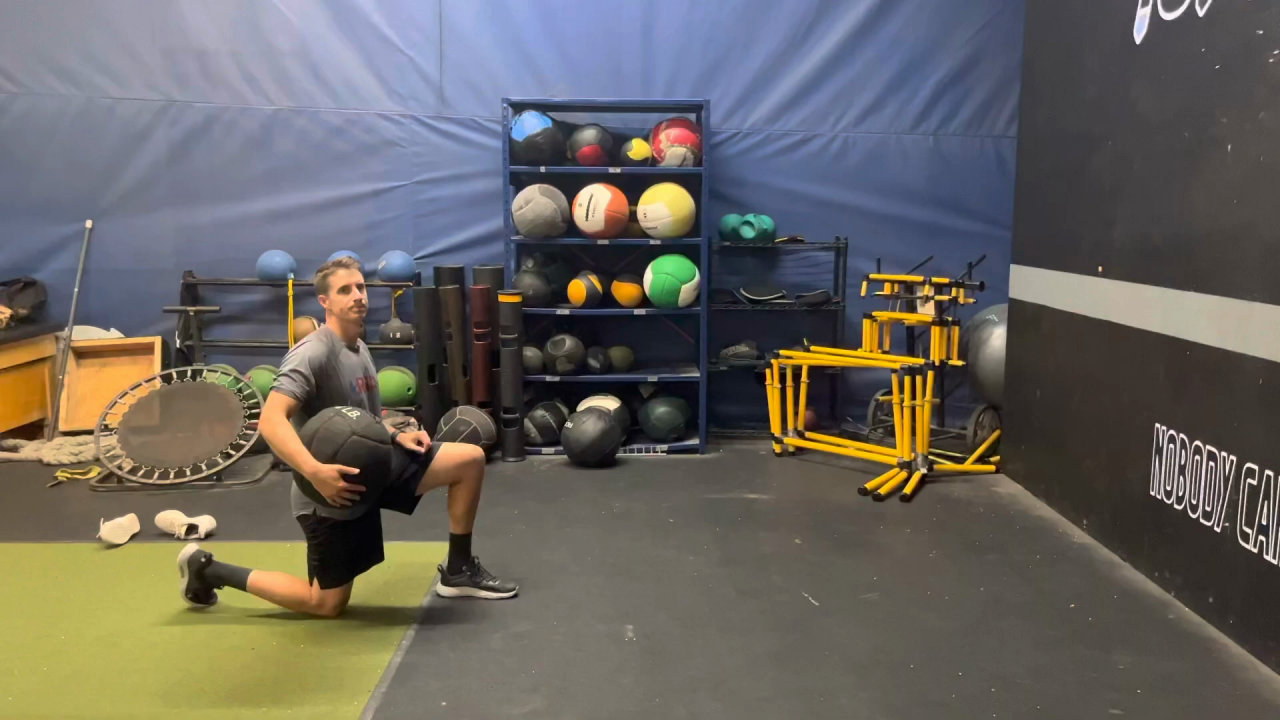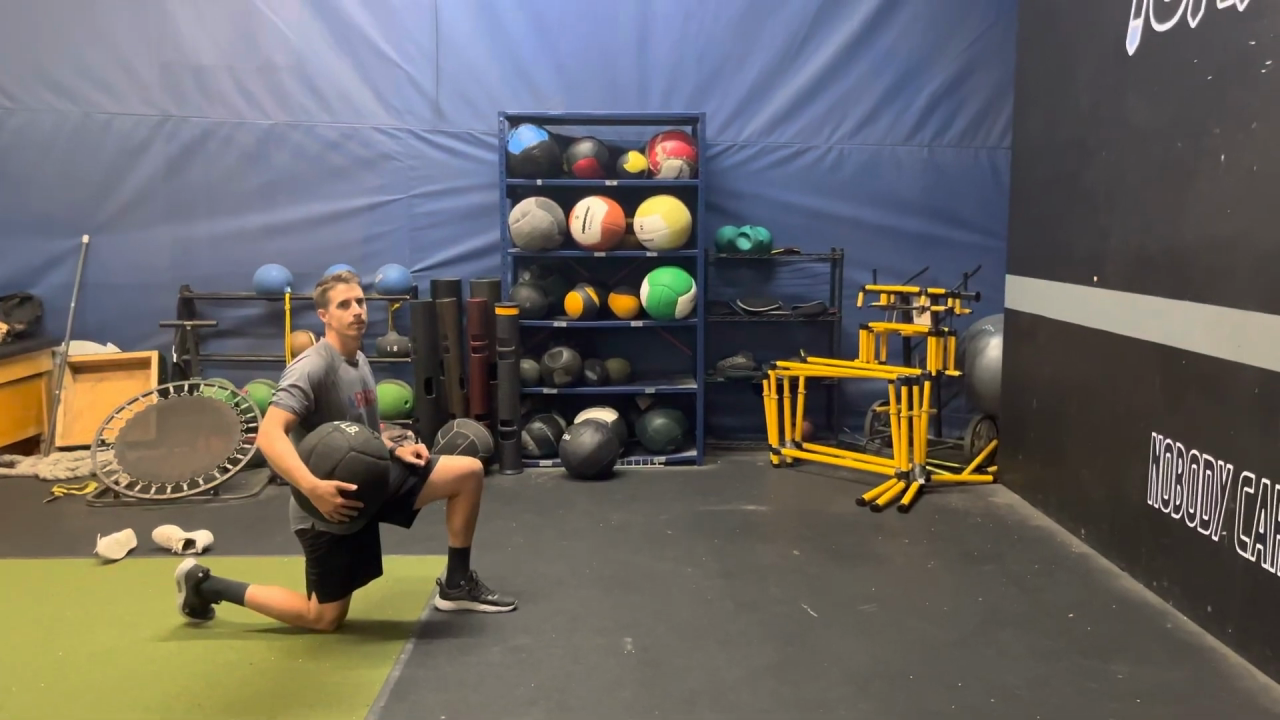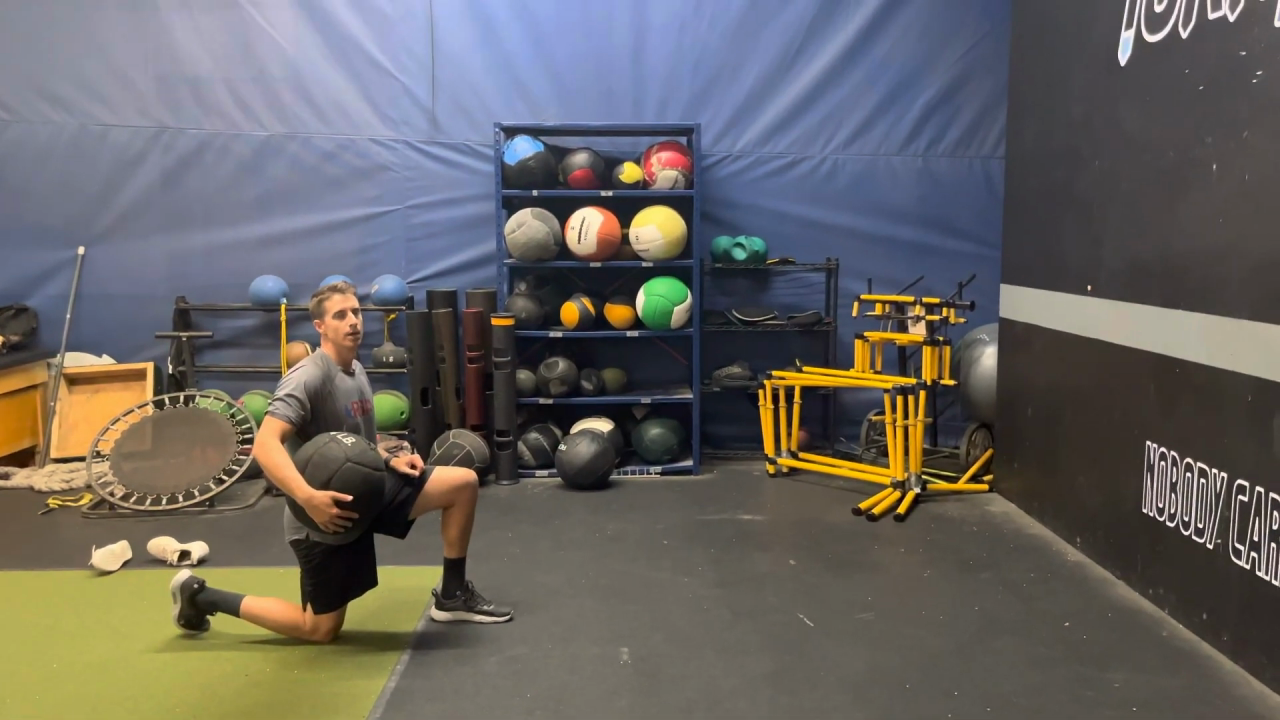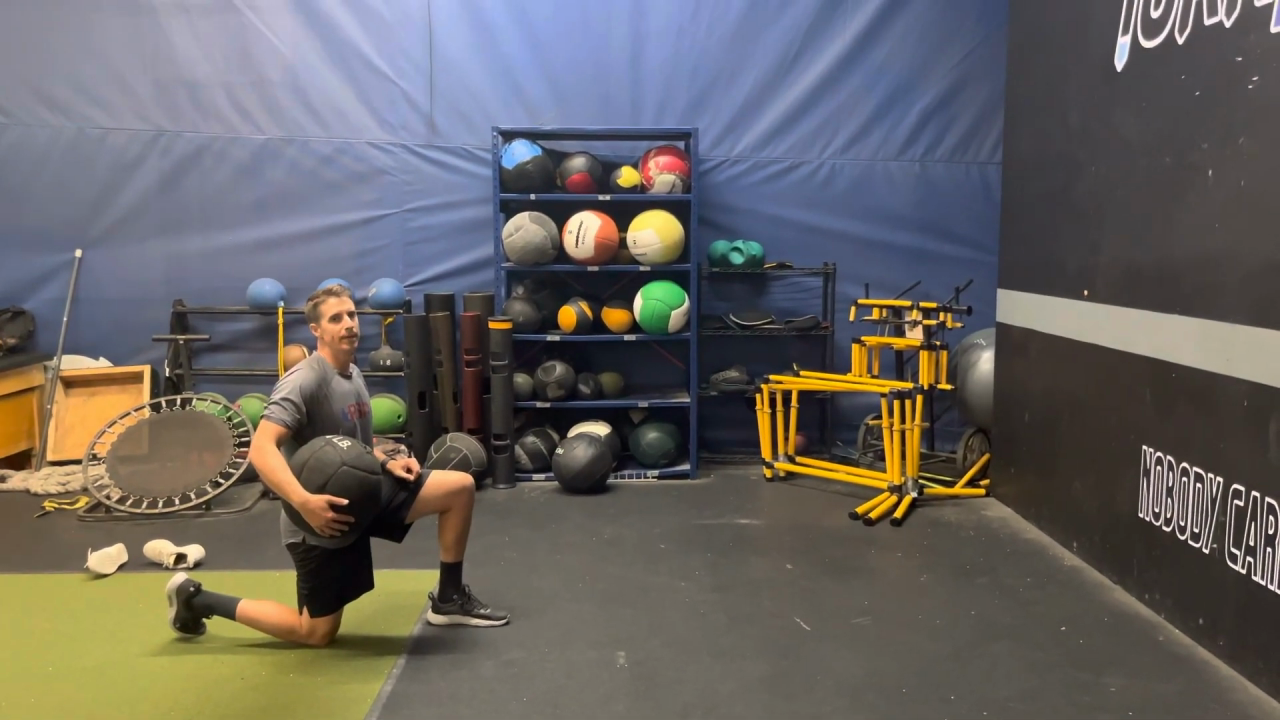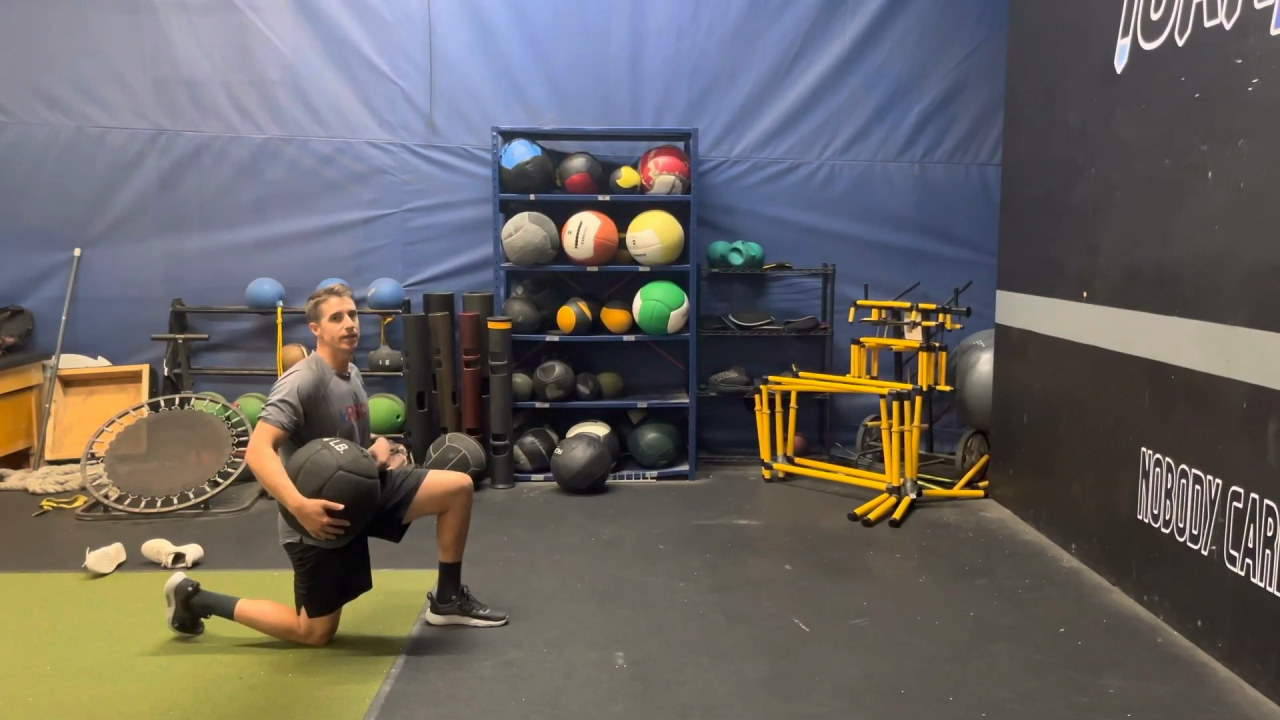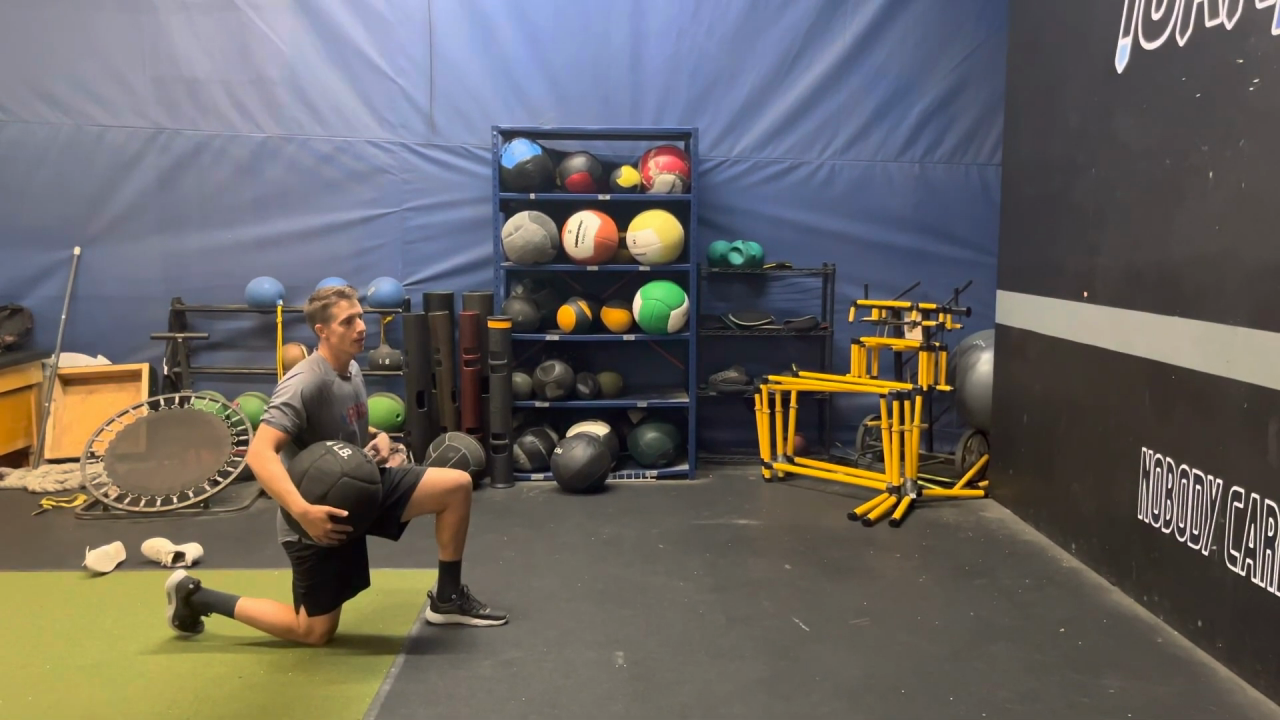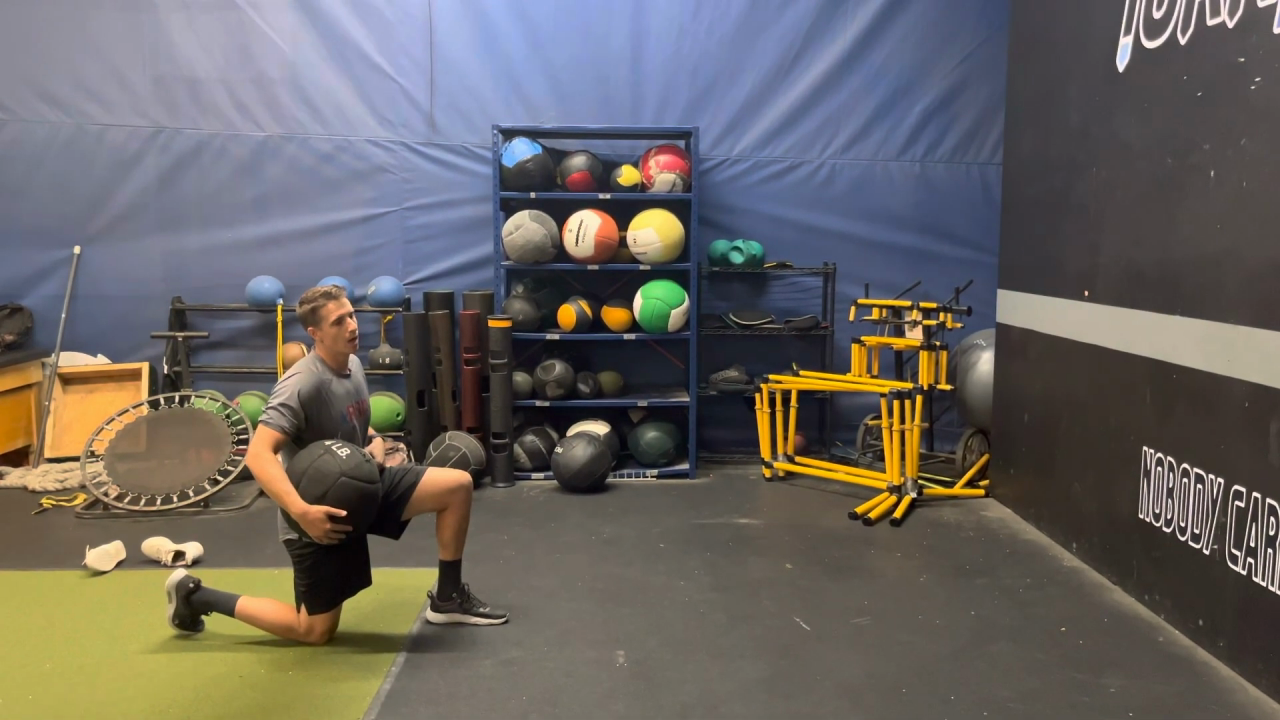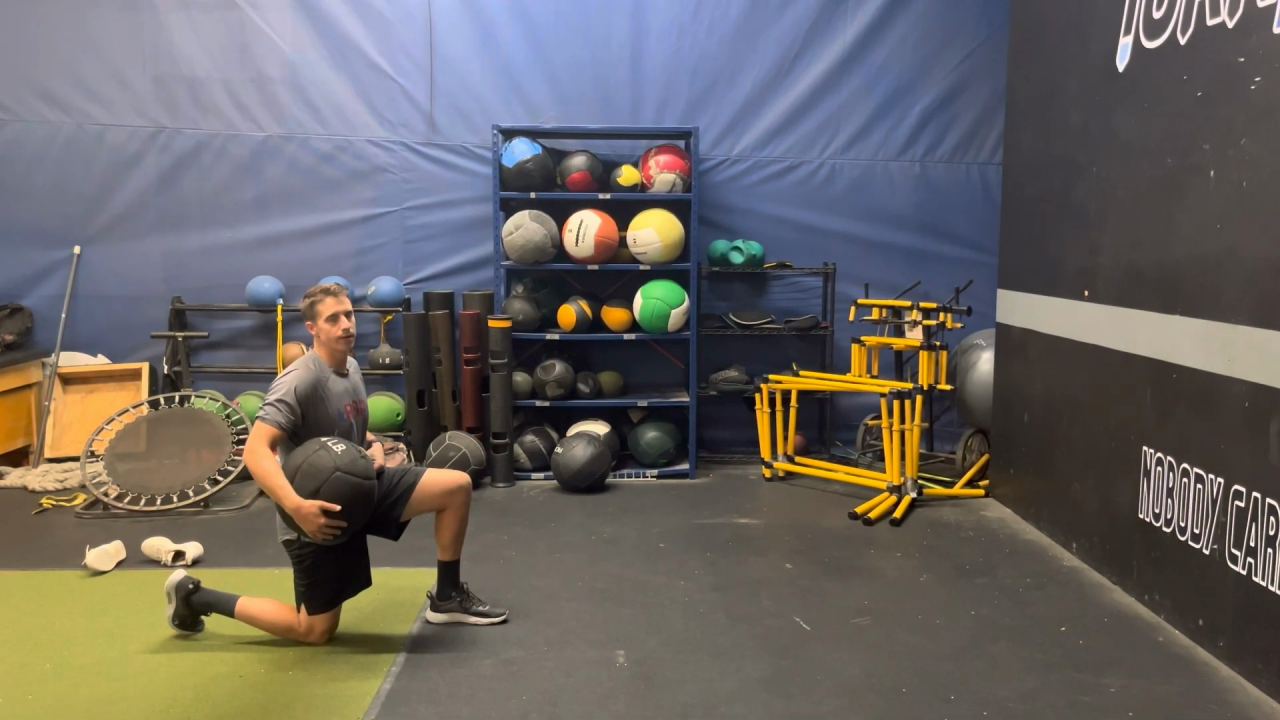
dt=0.5s
person 1, frame 1
left shoulder: (359, 348)
right shoulder: (312, 354)
right elbow: (270, 420)
left wrist: (397, 435)
right wrist: (314, 472)
right hip: (332, 492)
left knee: (470, 459)
right knee: (327, 603)
left ankle: (458, 572)
right ankle: (208, 570)
person 1, frame 2
left shoulder: (359, 361)
right shoulder: (312, 368)
right elbow: (269, 435)
left wrist: (395, 448)
right wrist: (313, 488)
right hip: (330, 506)
left knee: (469, 471)
right knee: (325, 617)
left ankle: (457, 585)
right ankle: (205, 584)
person 1, frame 3
left shoulder: (356, 371)
right shoulder: (308, 378)
right elbow: (265, 445)
left wrist: (390, 459)
right wrist: (308, 498)
right hip: (325, 516)
left knee: (463, 482)
right knee: (321, 628)
left ankle: (453, 596)
right ankle: (200, 596)
person 1, frame 4
left shoulder: (353, 374)
right shoulder: (304, 382)
right elbow: (261, 449)
left wrist: (386, 462)
right wrist: (303, 502)
right hip: (322, 519)
left knee: (460, 486)
right knee: (317, 632)
left ankle: (449, 599)
right ankle: (197, 599)
person 1, frame 5
left shoulder: (351, 373)
right shoulder: (302, 383)
right elbow: (258, 450)
left wrist: (380, 442)
right wrist: (299, 506)
right hip: (320, 519)
left knee: (458, 487)
right knee: (315, 632)
left ankle: (448, 600)
right ankle: (194, 599)
person 1, frame 6
left shoulder: (351, 370)
right shoulder: (305, 384)
right elbow: (260, 454)
left wrist: (379, 437)
right wrist: (302, 512)
right hip: (321, 516)
left knee: (457, 485)
right knee: (315, 631)
left ankle: (448, 598)
right ankle: (195, 595)
person 1, frame 7
left shoulder: (353, 364)
right shoulder: (302, 385)
right elbow: (259, 454)
left wrist: (375, 441)
right wrist: (300, 512)
right hip: (321, 511)
left knee: (458, 485)
right knee: (316, 629)
left ankle: (448, 598)
right ankle: (195, 595)
person 1, frame 8
left shoulder: (351, 367)
right shoulder: (299, 382)
right elbow: (256, 450)
left wrist: (374, 445)
right wrist: (294, 506)
right hip: (318, 515)
left knee: (457, 486)
right knee: (315, 630)
left ankle: (447, 597)
right ankle: (195, 596)
